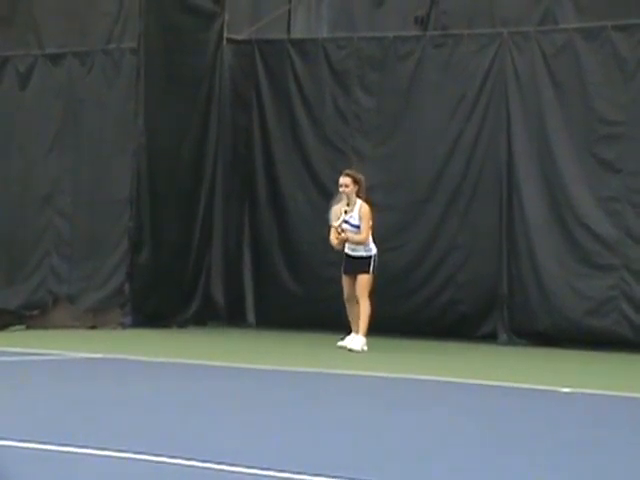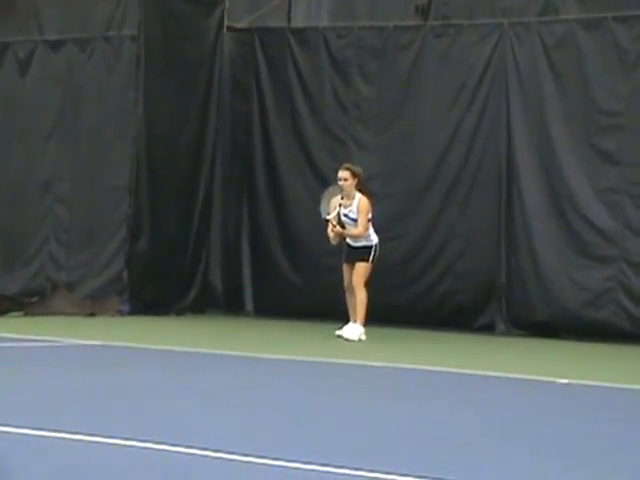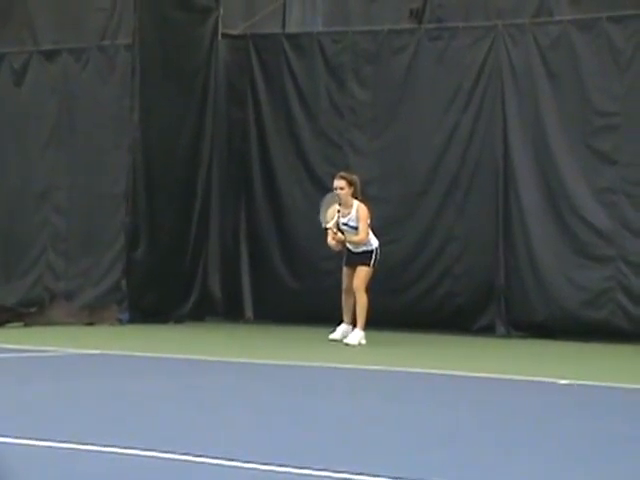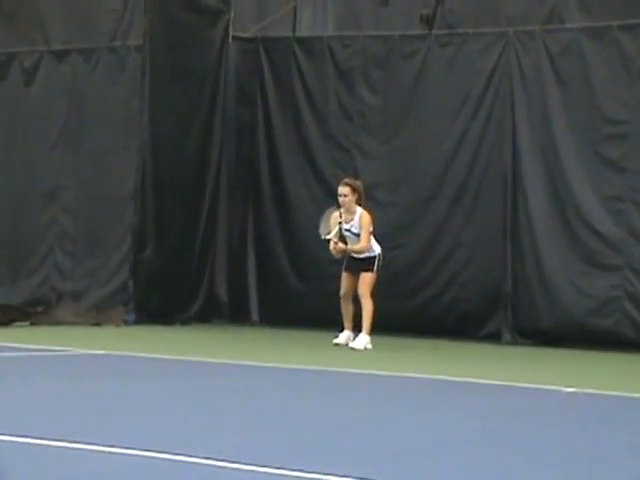
dt=0.4s
person 1, frame 1
left shoulder: (363, 208)
left elbow: (364, 238)
right elbow: (333, 235)
left wrist: (347, 238)
right wrist: (336, 242)
left hip: (366, 256)
right hip: (349, 256)
left knee: (361, 295)
right knee: (348, 297)
left ankle: (361, 338)
right ankle: (354, 333)
person 1, frame 2
left shoulder: (362, 202)
right shoulder: (336, 201)
left elbow: (361, 231)
right elbow: (332, 227)
left wrist: (342, 232)
right wrist: (333, 235)
left hip: (367, 246)
right hip: (350, 246)
left knee: (358, 283)
right knee: (348, 286)
left ankle: (359, 328)
right ankle: (352, 323)
person 1, frame 3
left shoulder: (360, 209)
right shoulder: (334, 210)
left elbow: (363, 238)
right elbow: (330, 237)
left wrist: (344, 238)
right wrist: (334, 243)
left hip: (368, 251)
right hip: (351, 250)
left knee: (358, 287)
right knee: (346, 288)
left ankle: (359, 332)
right ankle: (346, 325)
person 1, frame 4
left shoulder: (364, 216)
right shoulder: (337, 216)
left elbow: (364, 246)
right elbow: (333, 242)
left wrist: (345, 248)
right wrist: (336, 249)
left hip: (370, 257)
right hip: (352, 257)
left knee: (363, 292)
right knee: (344, 294)
left ankle: (365, 336)
right ankle: (347, 332)
